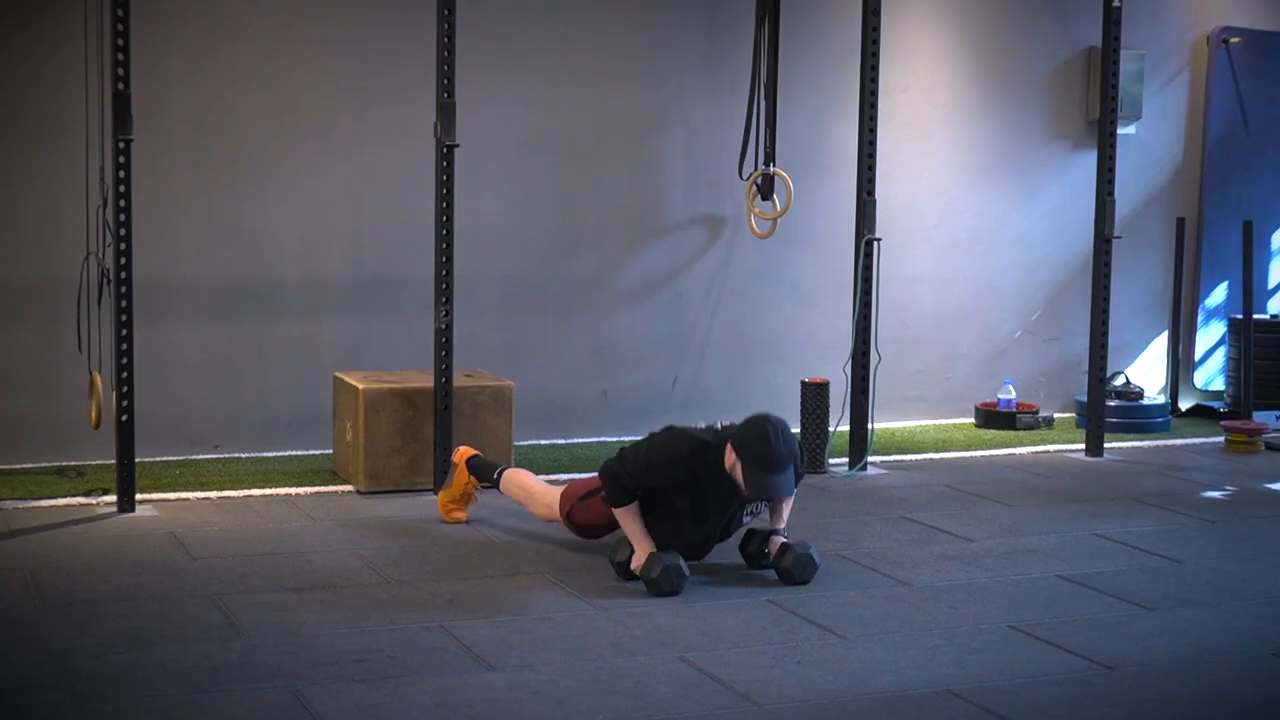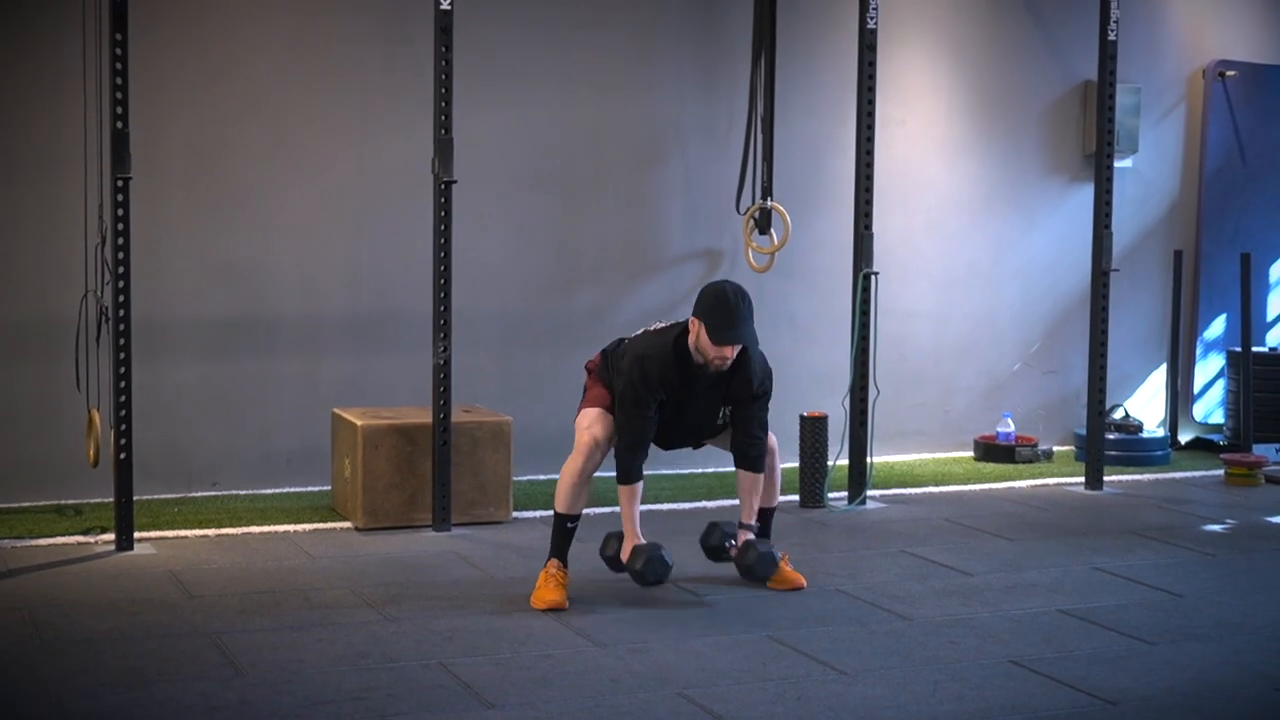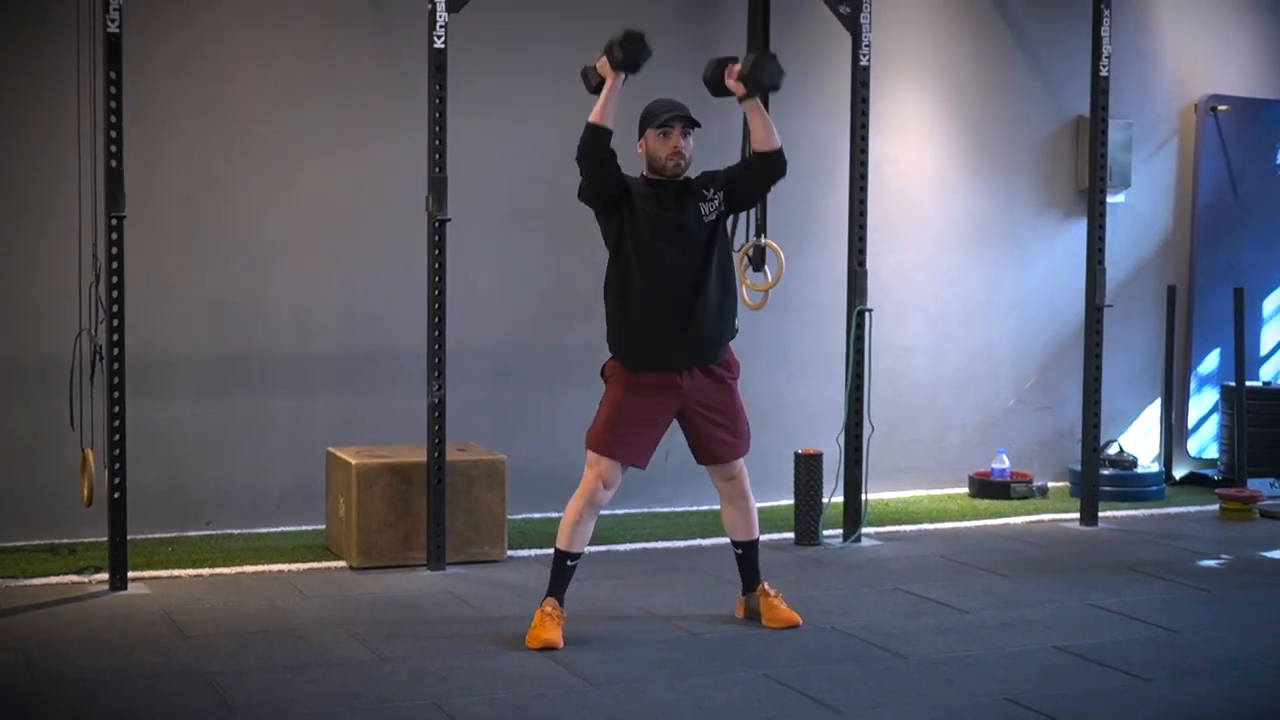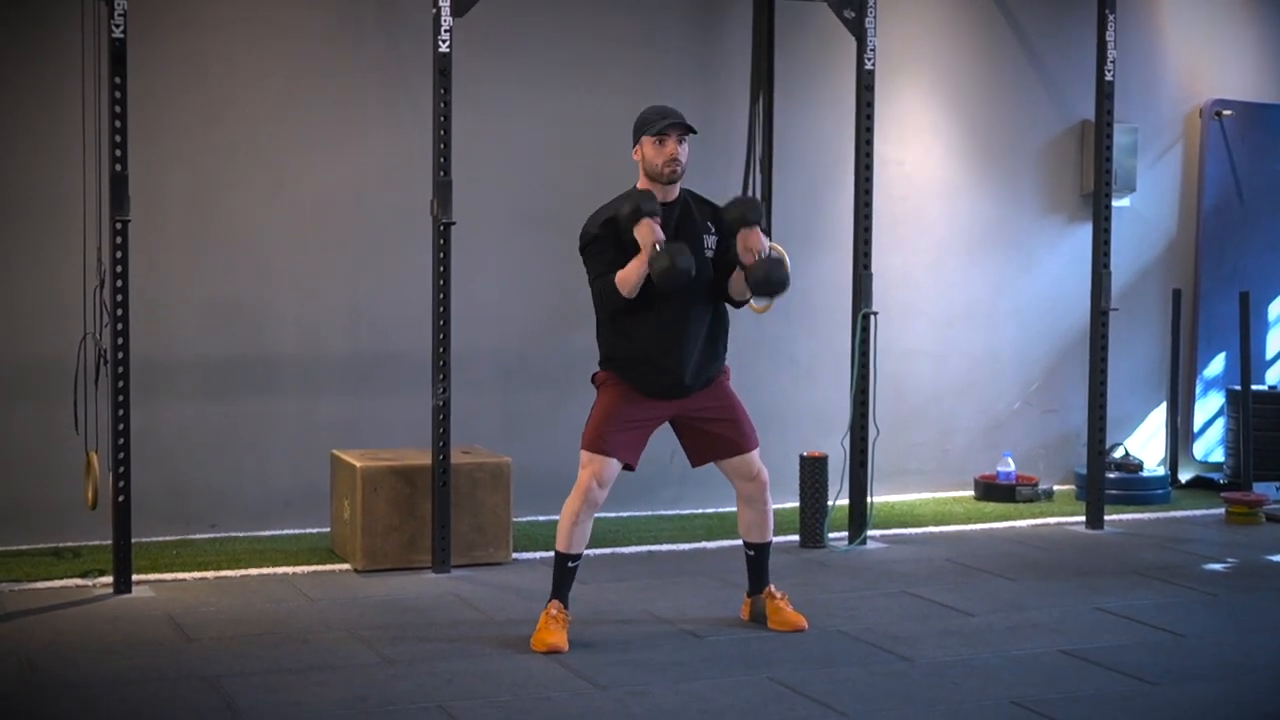
dt=1s
person 1, frame 1
left shoulder: (782, 455)
right shoulder: (683, 450)
right elbow: (614, 476)
left wrist: (777, 532)
right wrist: (643, 547)
right hip: (637, 496)
right knee: (548, 503)
right ankle: (473, 465)
person 1, frame 2
left shoulder: (752, 368)
right shoulder: (648, 359)
left elbow: (751, 447)
right elbow: (631, 449)
left wrist: (747, 527)
right wrist: (632, 534)
right hip: (614, 385)
left knee: (768, 446)
right knee: (590, 446)
right ankle: (555, 565)
person 1, frame 3
left shoulder: (712, 192)
right shoulder: (623, 197)
left elbow: (769, 166)
right elbow: (591, 157)
left wrist: (749, 96)
right wrist: (611, 85)
left hip: (710, 369)
right hip: (641, 373)
left knee: (735, 482)
right knee: (597, 485)
left ankle: (754, 594)
right ankle: (552, 605)
person 1, frame 4
left shoulder: (712, 217)
right shoulder: (610, 221)
left elbow: (734, 293)
right elbow: (609, 298)
left wrist: (750, 261)
right wrist: (645, 256)
left hip: (703, 378)
right hip: (631, 380)
left knee: (755, 480)
right knee: (591, 485)
left ankle: (760, 596)
right ankle: (556, 608)
